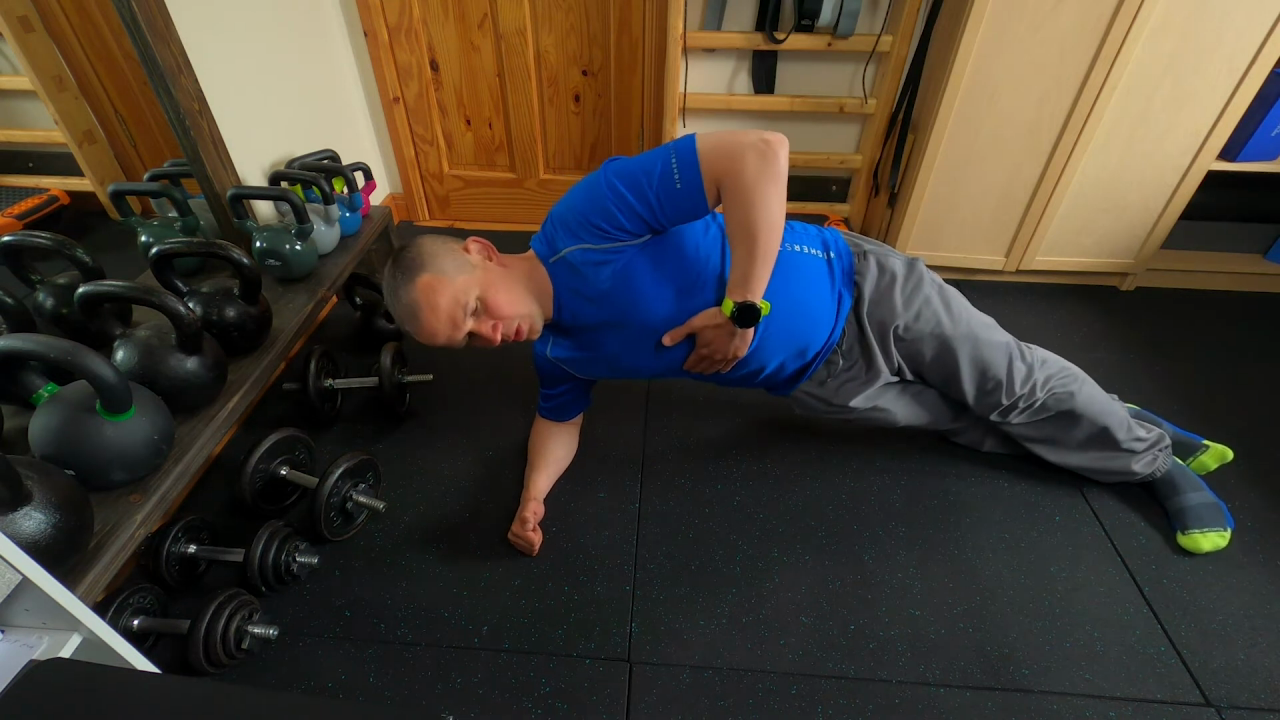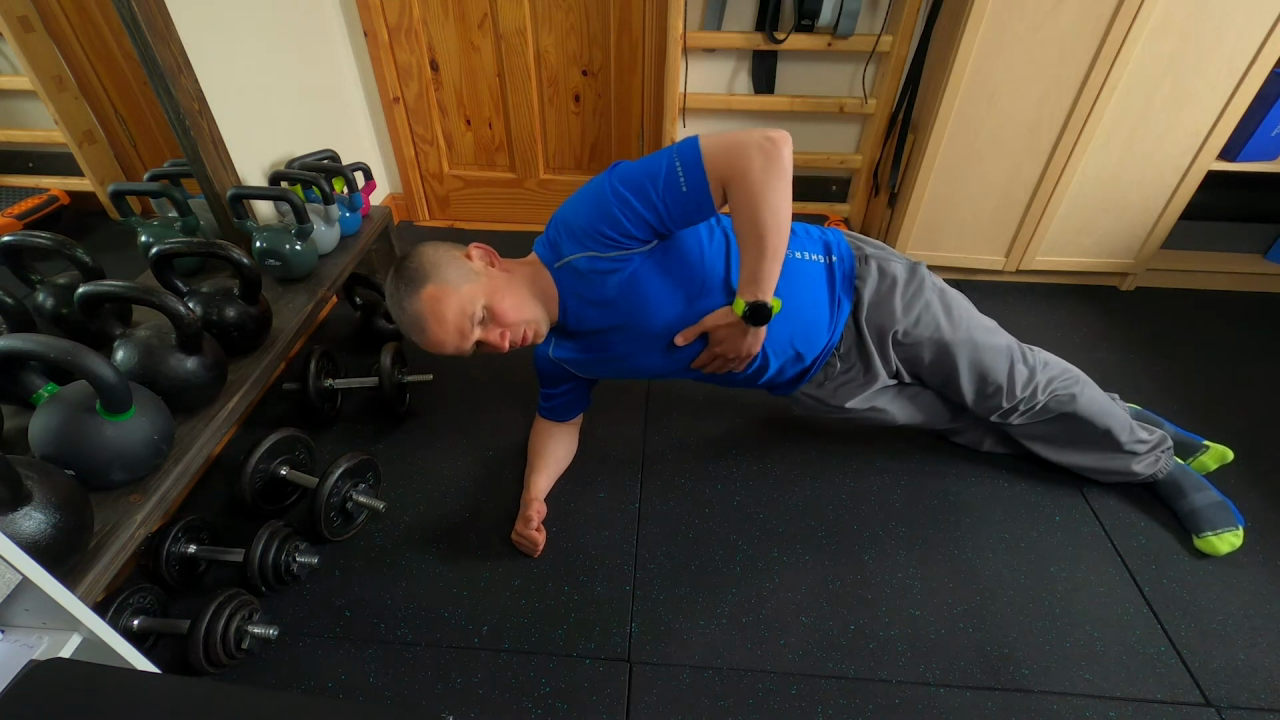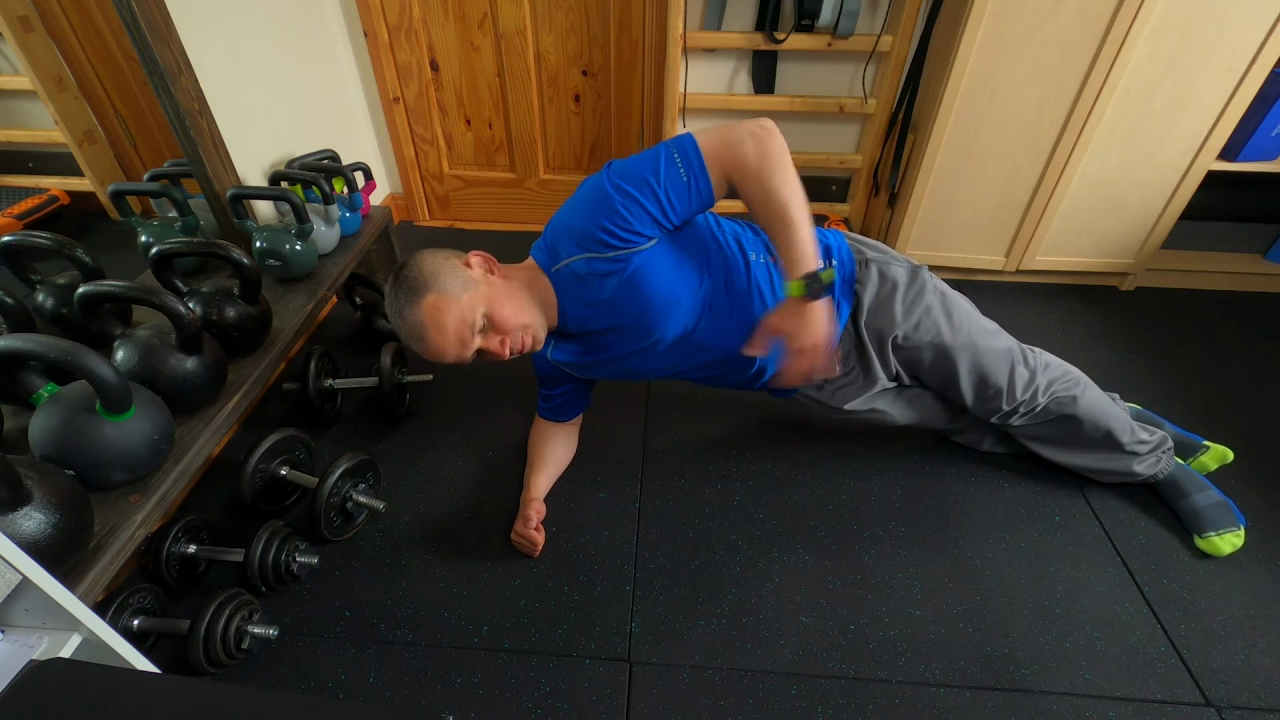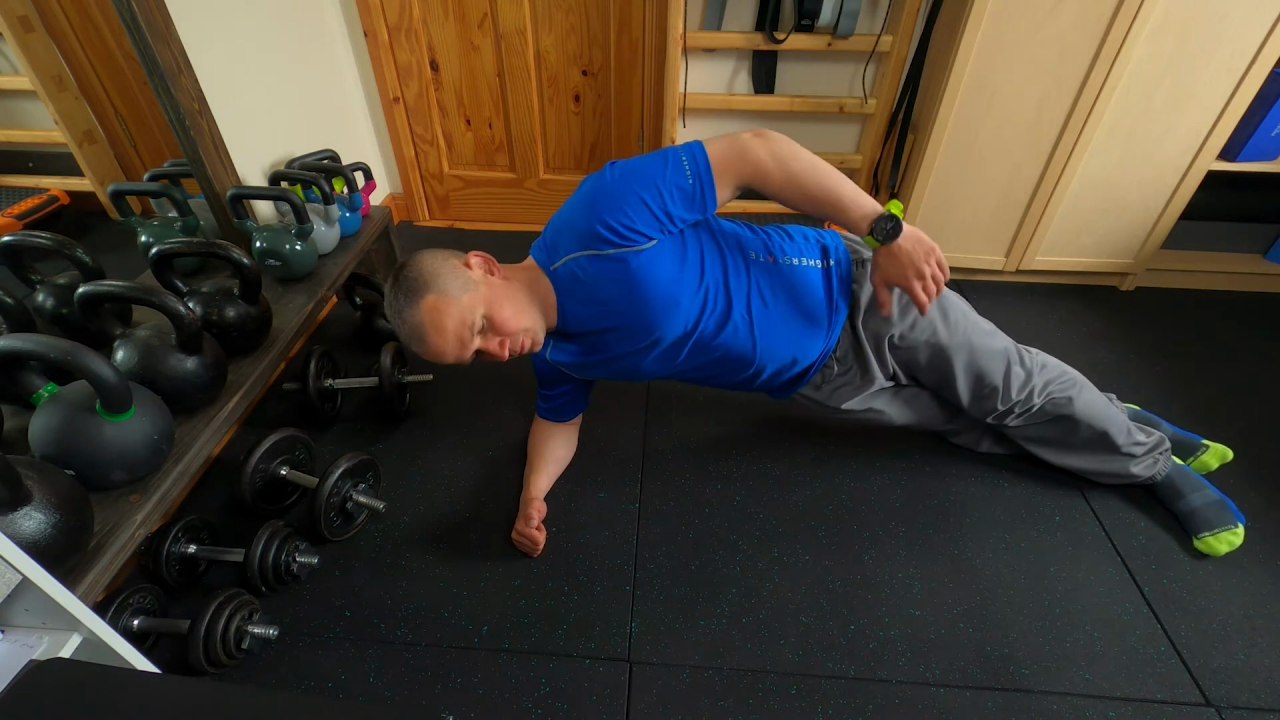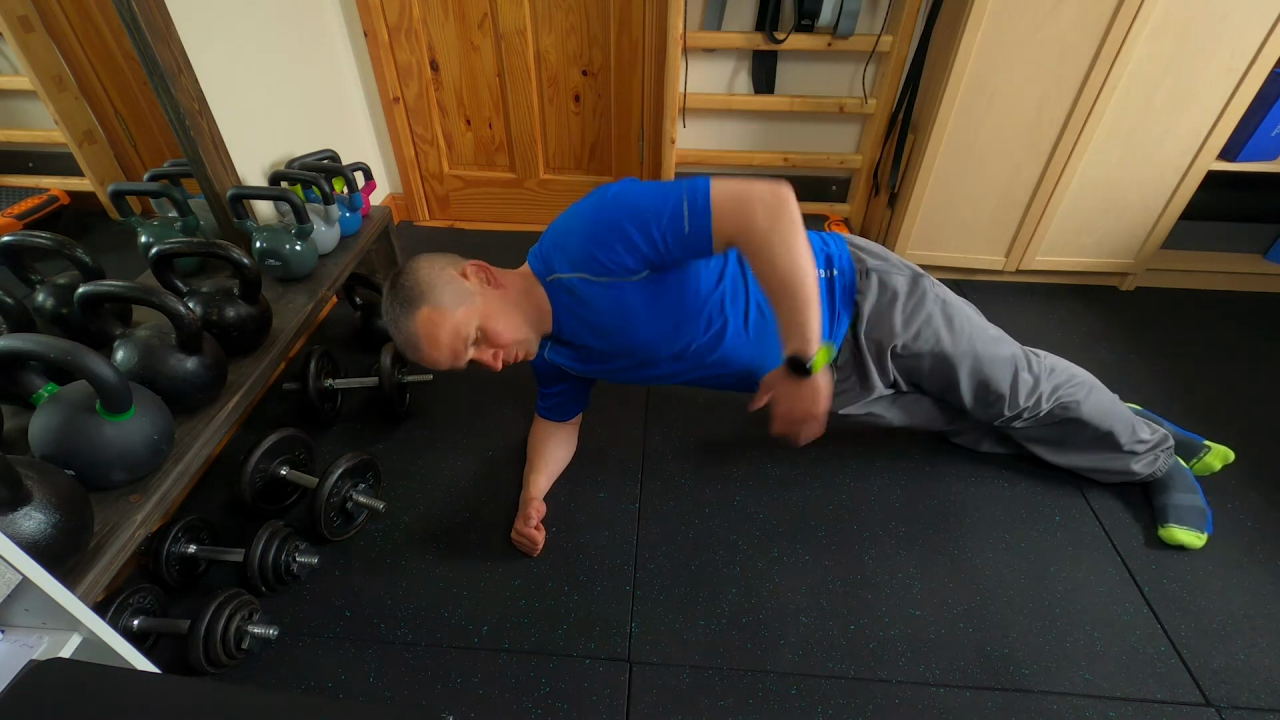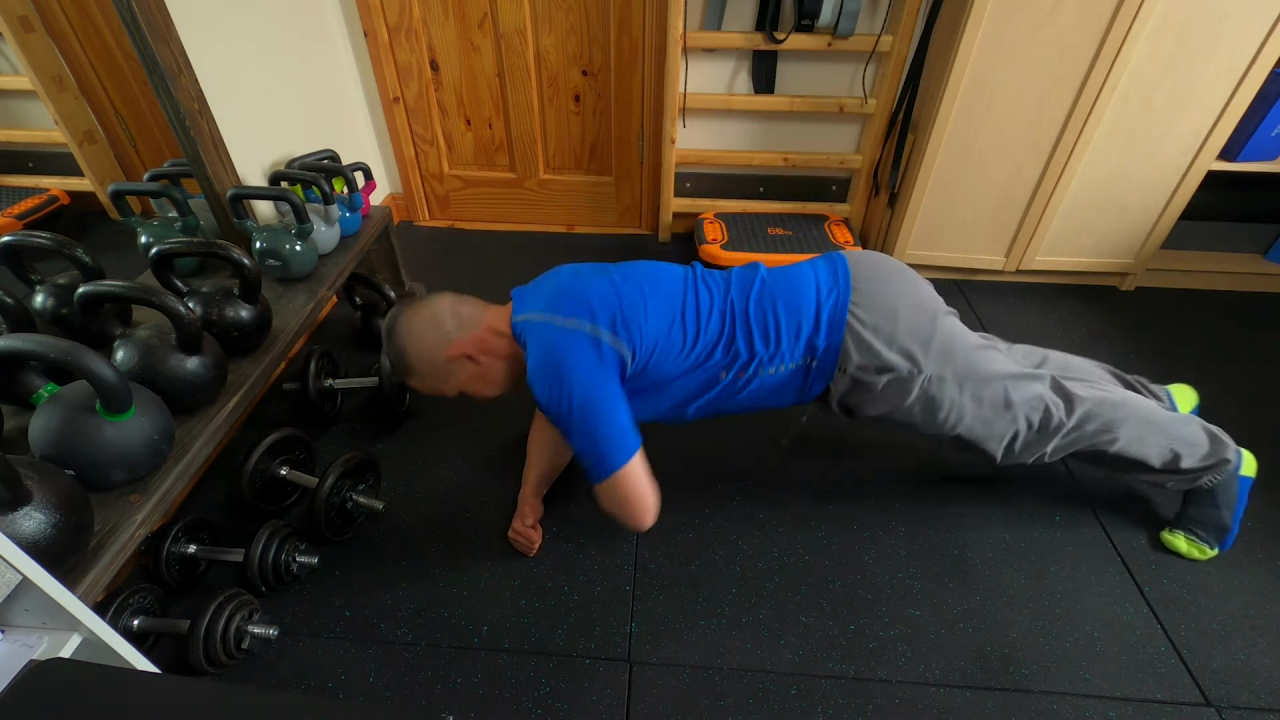
dt=0.4s
person 1, frame 1
left shoulder: (591, 216)
right shoulder: (554, 347)
left elbow: (760, 154)
right elbow: (560, 418)
left wrist: (742, 311)
right wrist: (533, 496)
left hip: (857, 293)
right hip: (819, 380)
left knee: (1015, 385)
right knee: (974, 427)
left ankle: (1146, 444)
right ankle: (1130, 451)
person 1, frame 2
left shoulder: (592, 224)
right shoulder: (554, 349)
left elbow: (765, 151)
right elbow: (559, 418)
left wrist: (753, 310)
right wrist: (533, 496)
left hip: (851, 294)
right hip: (822, 379)
left knee: (1014, 385)
right knee: (976, 429)
left ankle: (1148, 446)
right ankle: (1126, 447)
person 1, frame 3
left shoulder: (599, 220)
right shoulder: (555, 350)
left elbow: (750, 145)
right elbow: (558, 419)
left wrist: (806, 292)
right wrist: (533, 497)
left hip: (849, 301)
right hip: (831, 375)
left knee: (1016, 387)
right knee: (978, 427)
left ankle: (1154, 450)
right ankle: (1141, 453)
person 1, frame 4
left shoulder: (600, 216)
right shoulder: (552, 348)
left elbow: (757, 154)
right elbow: (557, 420)
left wrist: (884, 228)
right wrist: (532, 496)
left hip: (846, 294)
right hip: (820, 375)
left knee: (1011, 387)
right knee: (975, 428)
left ankle: (1151, 451)
right ankle: (1137, 451)
person 1, frame 5
left shoulder: (591, 235)
right shoulder: (555, 343)
left elbow: (771, 208)
right elbow: (558, 419)
left wrist: (803, 369)
right wrist: (533, 496)
left hip: (859, 299)
right hip: (837, 375)
left knee: (1016, 386)
right knee: (976, 423)
left ankle: (1152, 446)
right ankle: (1133, 449)
person 1, frame 6
left shoulder: (557, 350)
right shoulder: (543, 302)
left elbow: (635, 508)
right elbow: (561, 418)
left wrist: (585, 452)
right wrist: (529, 500)
left hip: (863, 325)
right hip: (837, 285)
left knee: (1029, 416)
right knee: (992, 371)
left ankle: (1208, 461)
right ankle: (1143, 401)
